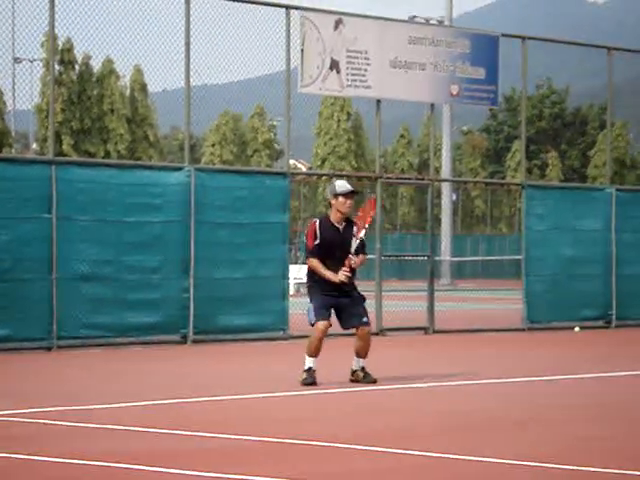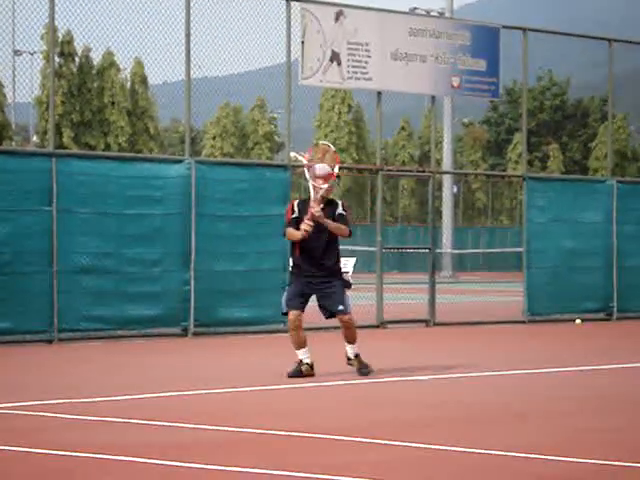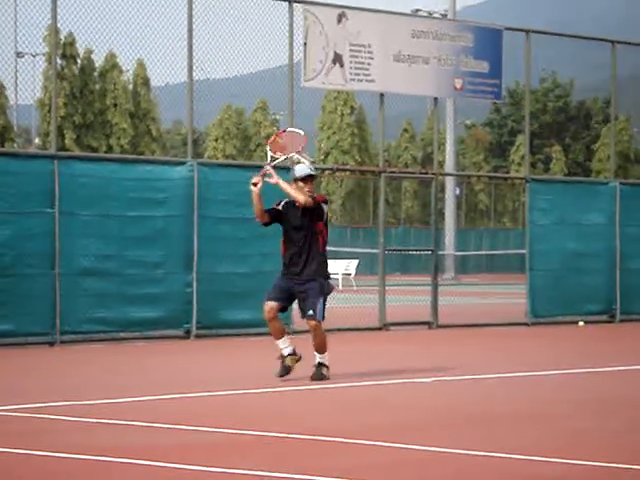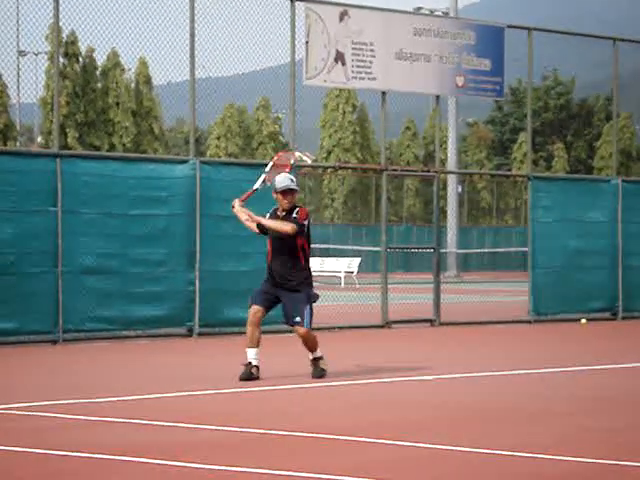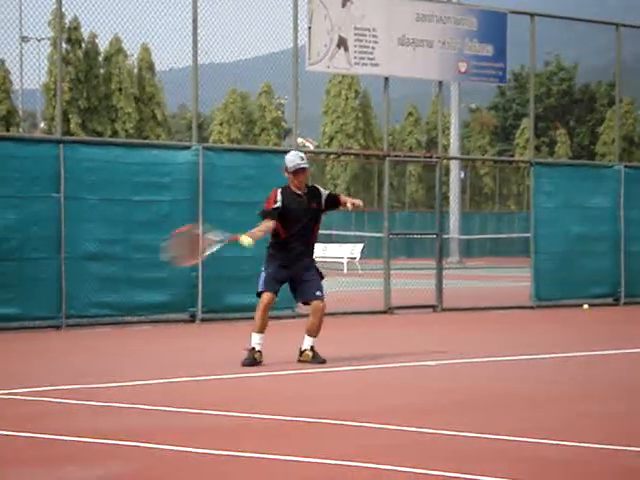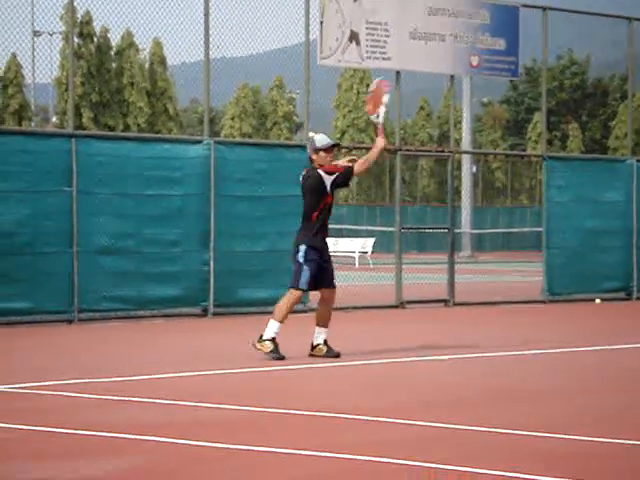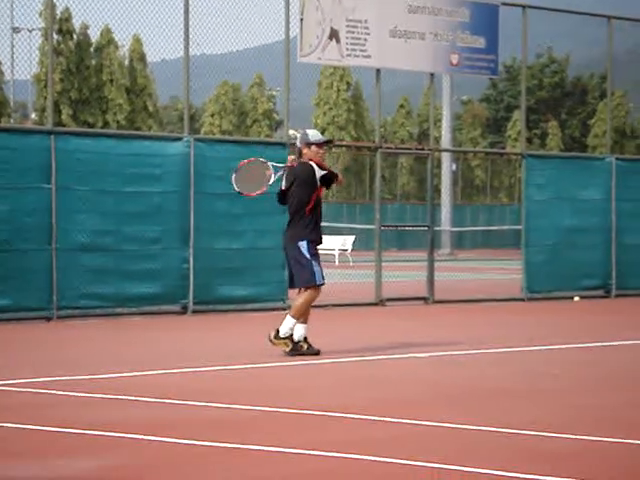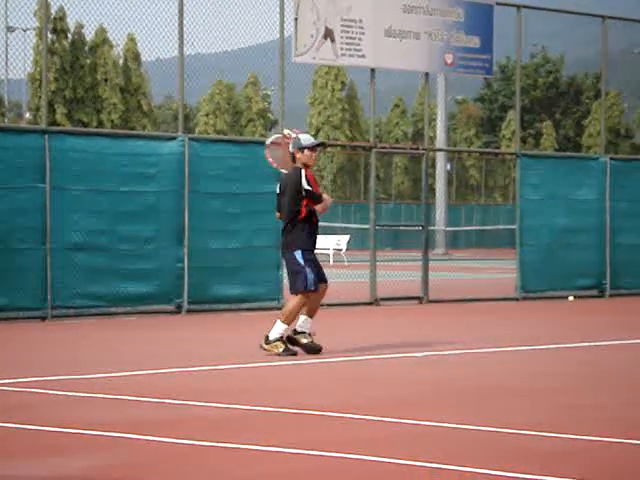
dt=0.3s
person 1, frame 1
left shoulder: (353, 226)
right shoulder: (317, 225)
left elbow: (362, 253)
right elbow: (311, 259)
left wrist: (357, 262)
right wrist: (333, 276)
left hip: (346, 289)
right hip: (321, 287)
left knee: (364, 330)
right knee: (321, 326)
left ankle: (358, 369)
right ankle: (308, 369)
person 1, frame 2
left shoulder: (337, 206)
right shoulder: (295, 206)
left elbow: (345, 232)
right elbow: (289, 233)
left wrist: (322, 219)
right wrist: (300, 232)
left hip: (330, 274)
right hip: (301, 274)
left knee: (346, 318)
right knee: (293, 318)
left ankle: (354, 357)
right ankle: (305, 362)
person 1, frame 3
left shoulder: (320, 202)
right shoulder: (285, 207)
left elbow: (305, 201)
right elbow: (261, 217)
left wrist: (279, 181)
right wrist: (256, 193)
left hip: (314, 275)
right hip: (289, 274)
left knee: (313, 323)
right knee: (269, 310)
left ankle: (322, 363)
right ankle: (289, 354)
person 1, frame 4
left shoulder: (300, 214)
right shoulder: (273, 214)
left elbow: (290, 228)
right elbow: (259, 229)
left wrist: (259, 218)
right wrist: (239, 212)
left hip: (298, 284)
right hip: (273, 281)
left knee: (302, 330)
right knee: (254, 313)
left ankle: (317, 357)
right ankle: (252, 364)
person 1, frame 5
left shoulder: (318, 193)
right shoulder: (279, 196)
left elbow: (340, 200)
right elbow: (268, 222)
left wrist: (350, 201)
right wrist: (252, 233)
left hip: (305, 262)
right hip: (278, 260)
left knee: (318, 306)
right knee: (265, 300)
left ankle: (306, 349)
right ankle: (255, 349)
person 1, frame 6
left shoulder: (309, 174)
right shoulder: (321, 174)
right elbow: (361, 168)
left wrist: (340, 162)
right wrist: (378, 146)
left hip: (316, 243)
right hip: (307, 245)
left knee: (328, 292)
right knee: (297, 292)
left ankle: (319, 343)
right ankle: (266, 339)
person 1, frame 7
left shoulder: (290, 173)
right shoulder: (313, 168)
left elbow: (283, 200)
right elbow: (337, 179)
left hip: (295, 238)
right hip: (303, 239)
left knee: (306, 289)
right knee: (312, 288)
left ankle: (298, 340)
right ankle: (283, 333)
person 1, frame 8
left shoulder: (286, 178)
right shoulder: (305, 174)
left elbow: (280, 213)
right elbow: (319, 205)
right wrist: (325, 201)
left hip: (301, 244)
right hip: (298, 244)
left knee: (321, 286)
right knee: (304, 293)
left ankle: (300, 332)
right ankle: (273, 338)
